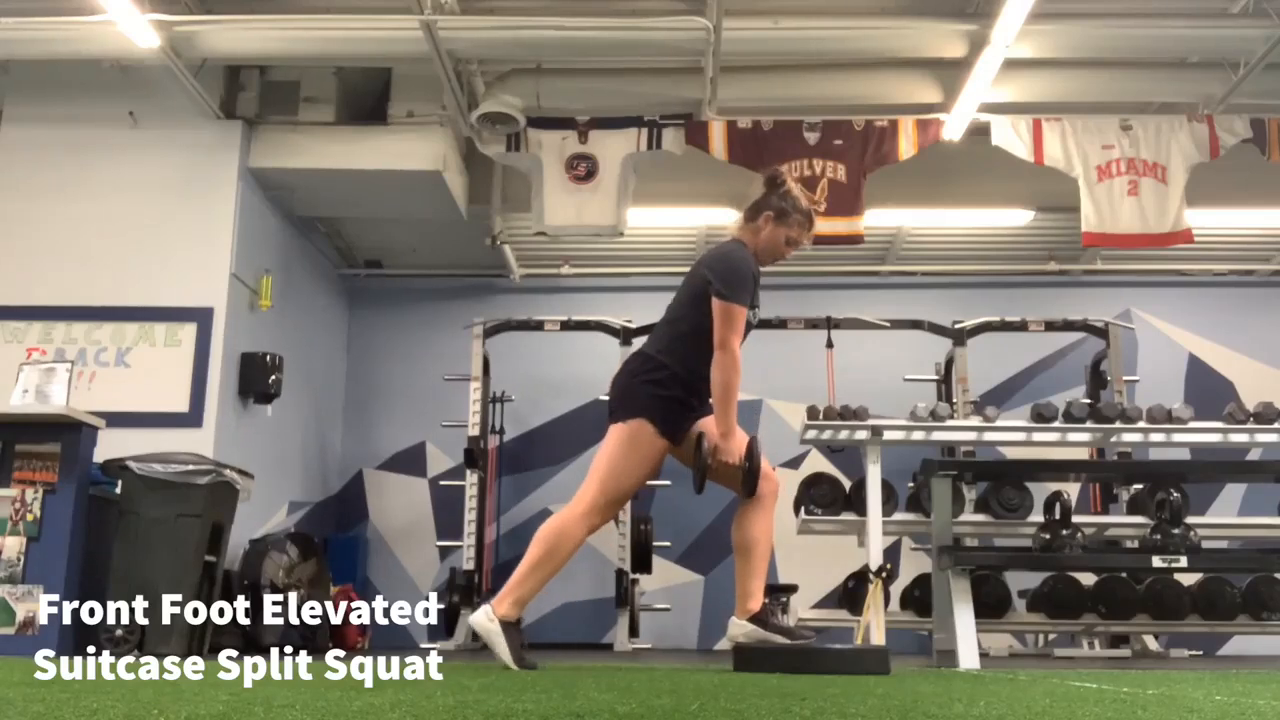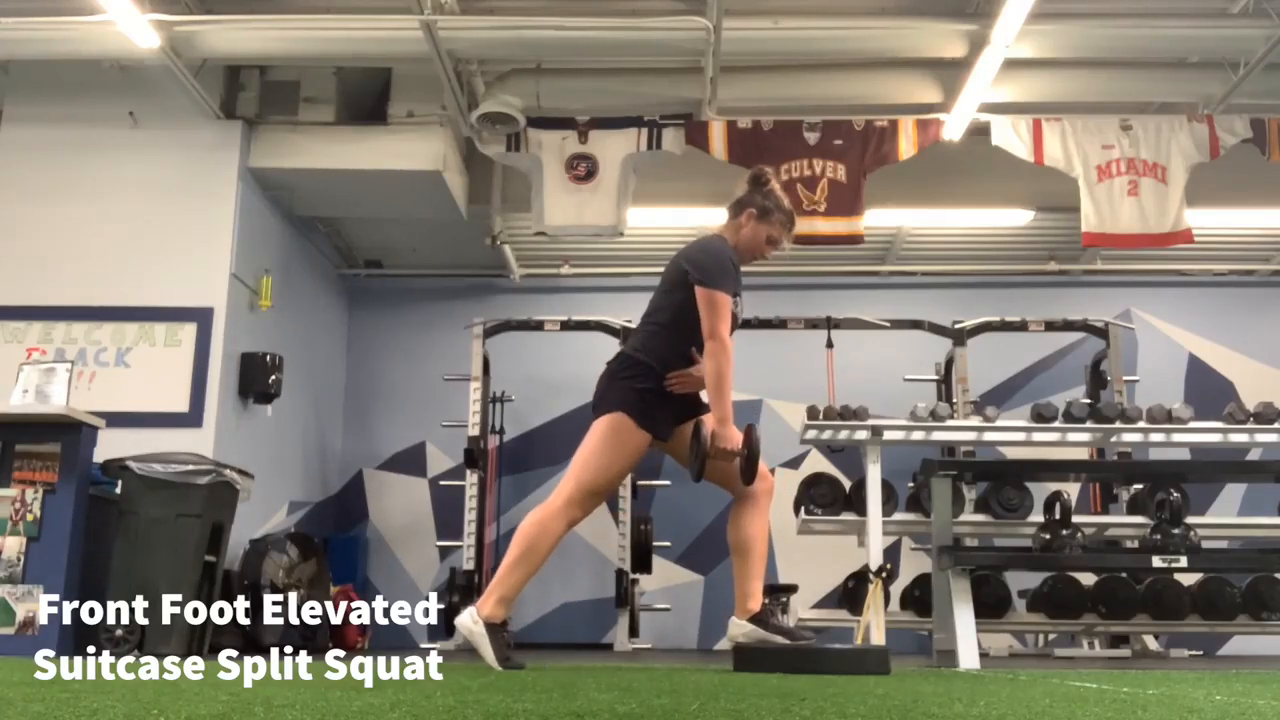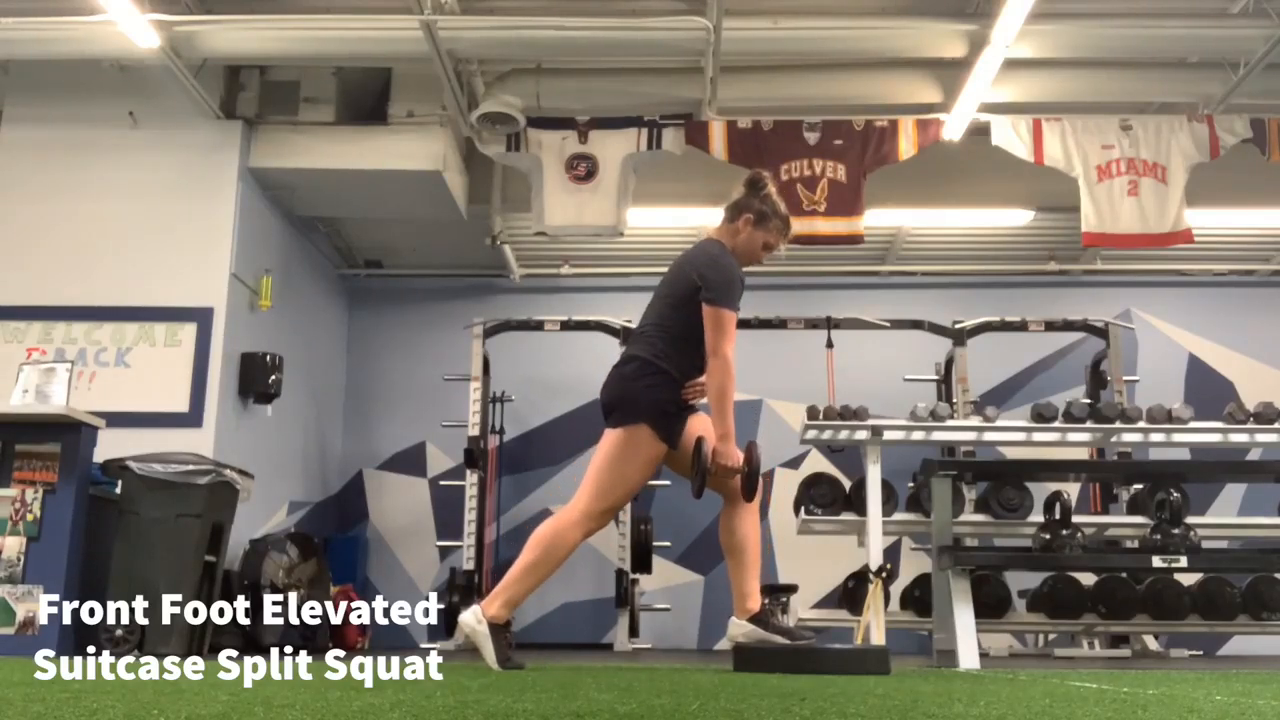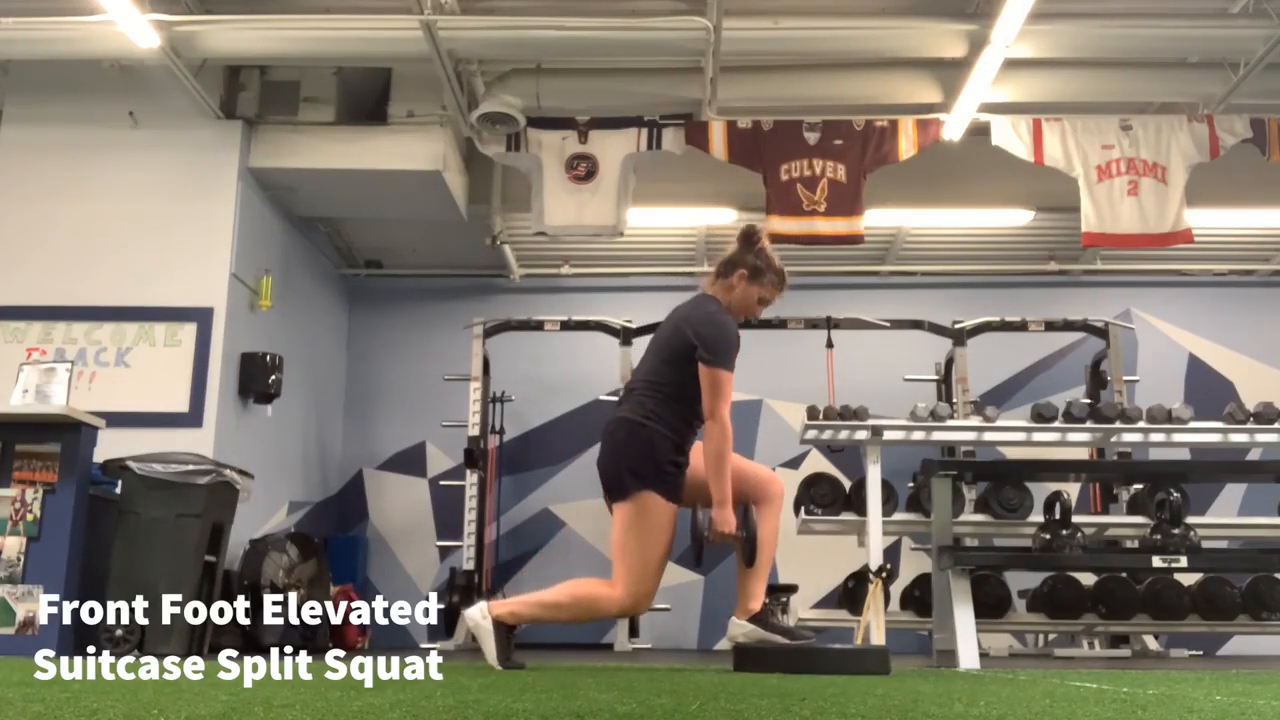
dt=1s
person 1, frame 1
left shoulder: (735, 264)
right shoulder: (736, 262)
right elbow: (725, 350)
left wrist: (722, 430)
right wrist: (727, 434)
left hip: (681, 399)
right hip: (651, 393)
left knee: (762, 485)
right knee: (595, 507)
left ankle: (750, 615)
right ankle: (501, 615)
person 1, frame 2
left shoulder: (723, 264)
right shoulder: (714, 255)
right elbow: (716, 339)
left wrist: (703, 374)
right wrist: (724, 421)
left hip: (673, 398)
right hip: (635, 390)
left knee: (756, 485)
right knee: (571, 502)
left ankle: (750, 616)
right ankle: (485, 616)
person 1, frame 3
left shoulder: (704, 258)
right shoulder: (723, 269)
right elbow: (720, 355)
left wrist: (702, 380)
right wrist: (724, 438)
left hip: (662, 396)
right hip: (644, 395)
left knee: (742, 486)
right knee: (589, 513)
left ankle: (749, 616)
right ankle: (490, 615)
person 1, frame 4
left shoulder: (697, 313)
right shoulder: (718, 327)
right elbow: (716, 420)
right wrist: (722, 505)
left hip: (653, 447)
right hip: (643, 453)
left knee: (767, 489)
right knee: (630, 597)
left ankle: (750, 615)
right ankle: (498, 614)
